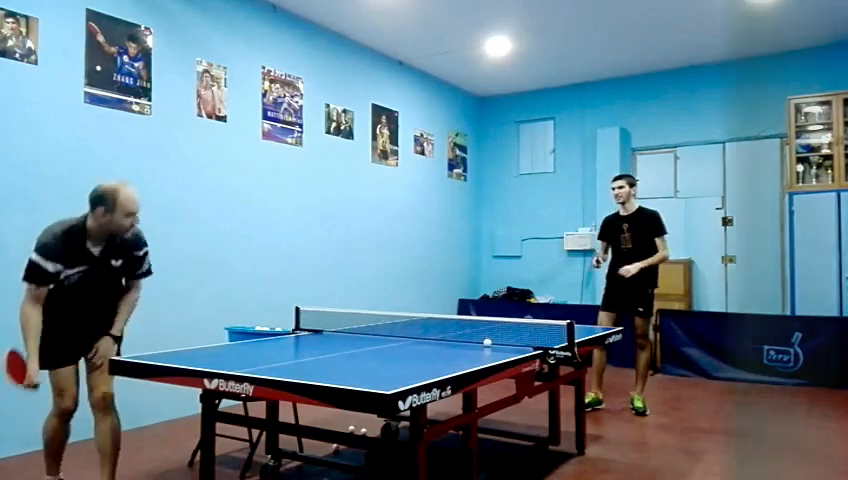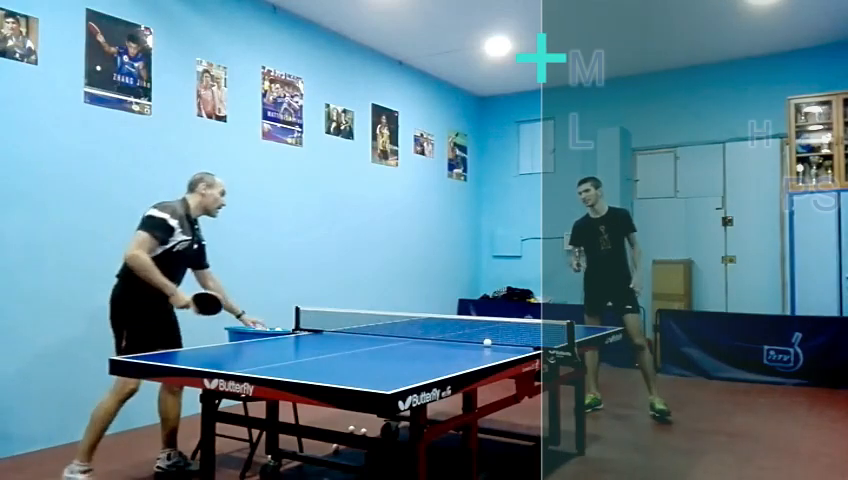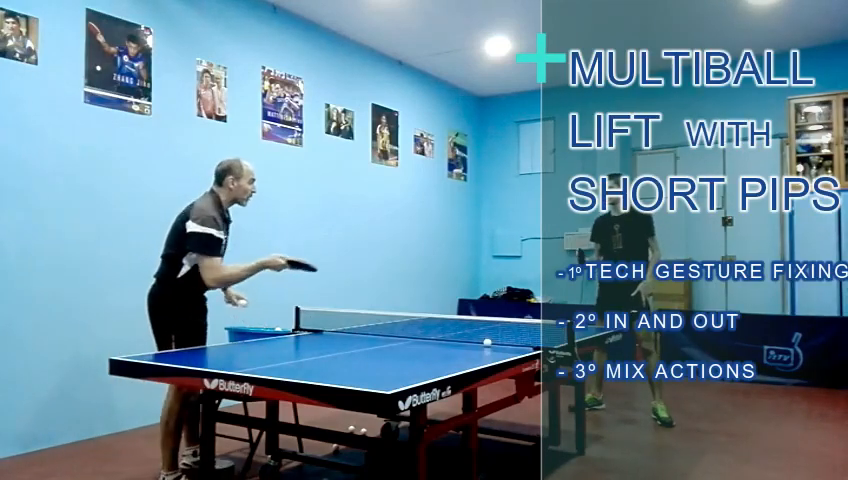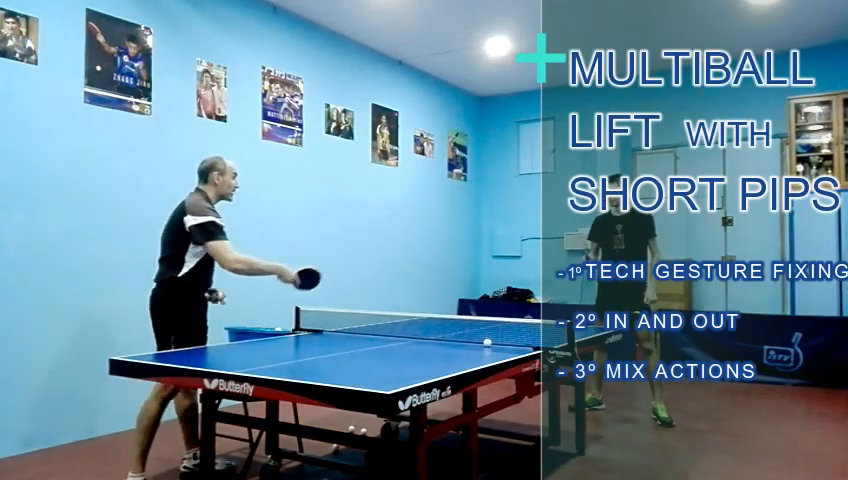
dt=1s
person 1, frame 1
left shoulder: (133, 240)
right shoulder: (54, 241)
left elbow: (133, 288)
right elbow: (33, 303)
left wrist: (113, 336)
right wrist: (32, 360)
left hip: (105, 321)
right hip: (60, 325)
left knee: (103, 401)
right knee: (65, 405)
person 1, frame 2
left shoulder: (194, 233)
right shoulder: (166, 213)
left elbow: (209, 282)
right elbow: (134, 255)
left wrist: (240, 314)
right wrist: (173, 291)
left hip: (160, 307)
right hip: (133, 304)
left knee: (175, 380)
right knee: (127, 385)
left ankle: (169, 455)
person 1, frame 3
left shoulder: (219, 213)
right shoulder: (204, 216)
right elbow: (212, 277)
left wrist: (227, 290)
right wrist: (263, 264)
left hip: (190, 302)
right hip: (172, 304)
right knee: (182, 385)
left ankle: (192, 453)
person 1, frame 4
left shoulder: (198, 208)
right shoulder: (199, 210)
right elbow: (232, 262)
left wrist: (206, 289)
right wrist: (278, 270)
left hip: (187, 304)
right hip: (174, 306)
right knee: (167, 385)
person 2, frame 1
left shoulder: (650, 217)
right shoulder: (609, 221)
left elbow: (664, 253)
left wrist: (638, 265)
right wrist: (598, 258)
left hip: (641, 287)
right hip: (614, 286)
left knee: (642, 340)
left ankle: (638, 395)
right ankle: (595, 393)
person 2, frame 2
left shoulder: (621, 215)
right shoulder: (580, 225)
left elbow: (635, 246)
right elbow: (574, 255)
left wrist: (637, 275)
right wrist: (575, 263)
left hip: (622, 284)
right hip: (594, 287)
left knee: (639, 341)
left ankle: (654, 398)
right ankle: (593, 394)
person 2, frame 3
left shoulder: (641, 217)
right shoulder: (600, 222)
left elbow: (655, 252)
left wrist: (647, 280)
left hip: (634, 289)
right hip: (607, 290)
left knee: (648, 345)
left ankle: (658, 404)
right ankle: (595, 396)
person 2, frame 4
left shoulder: (643, 219)
right shoulder: (600, 222)
left elbow: (655, 254)
right elbow: (593, 253)
left wrist: (651, 285)
right wrist: (590, 260)
left hip: (636, 291)
right hip: (608, 291)
left knee: (649, 345)
left ankle: (658, 404)
right ankle: (595, 395)
